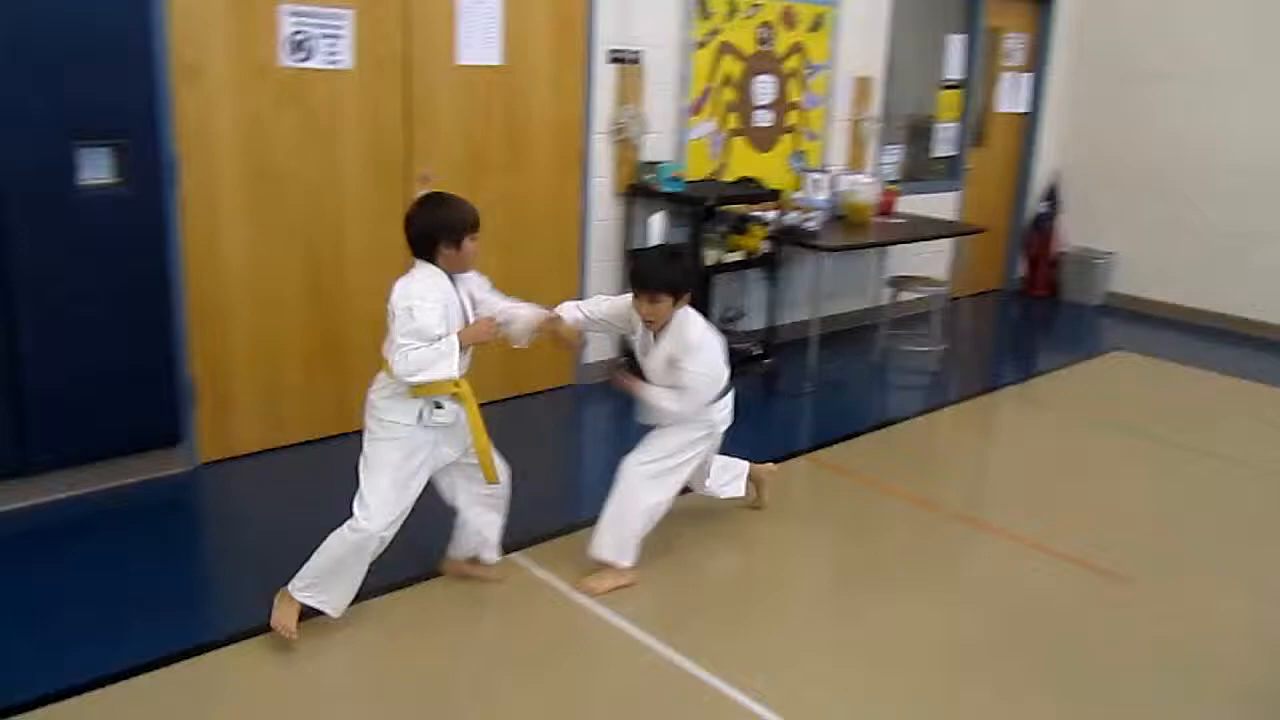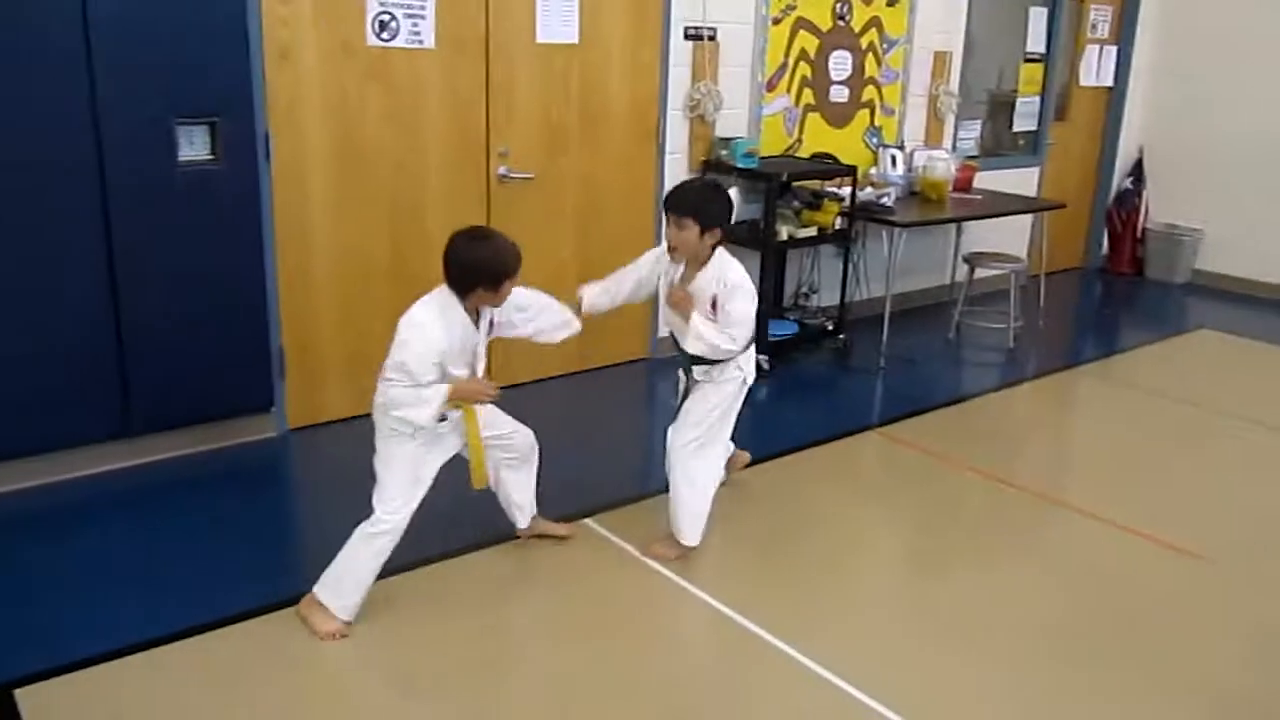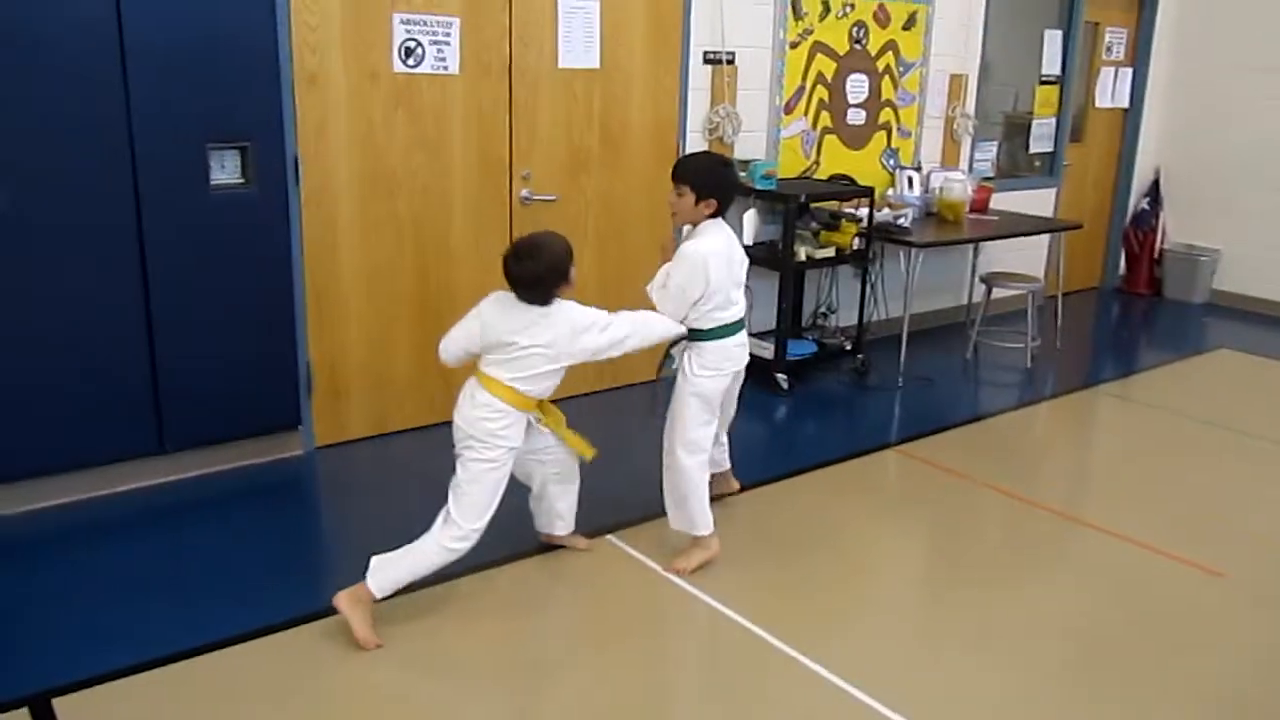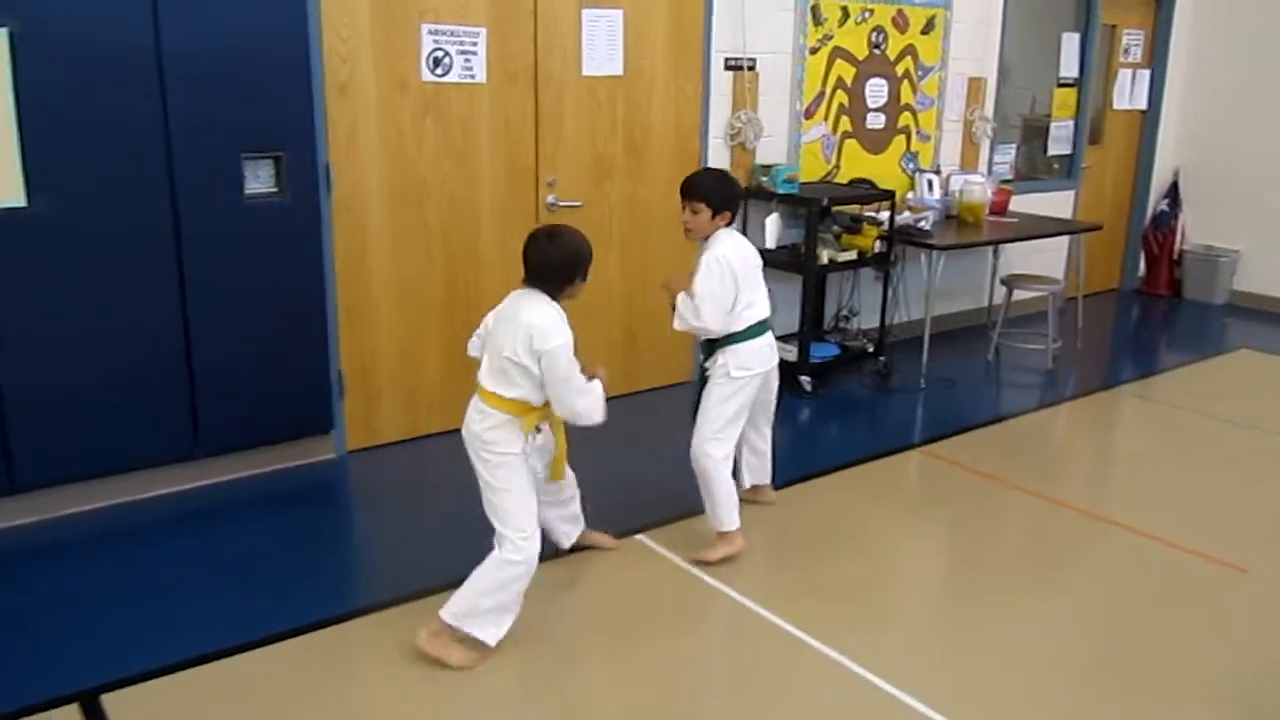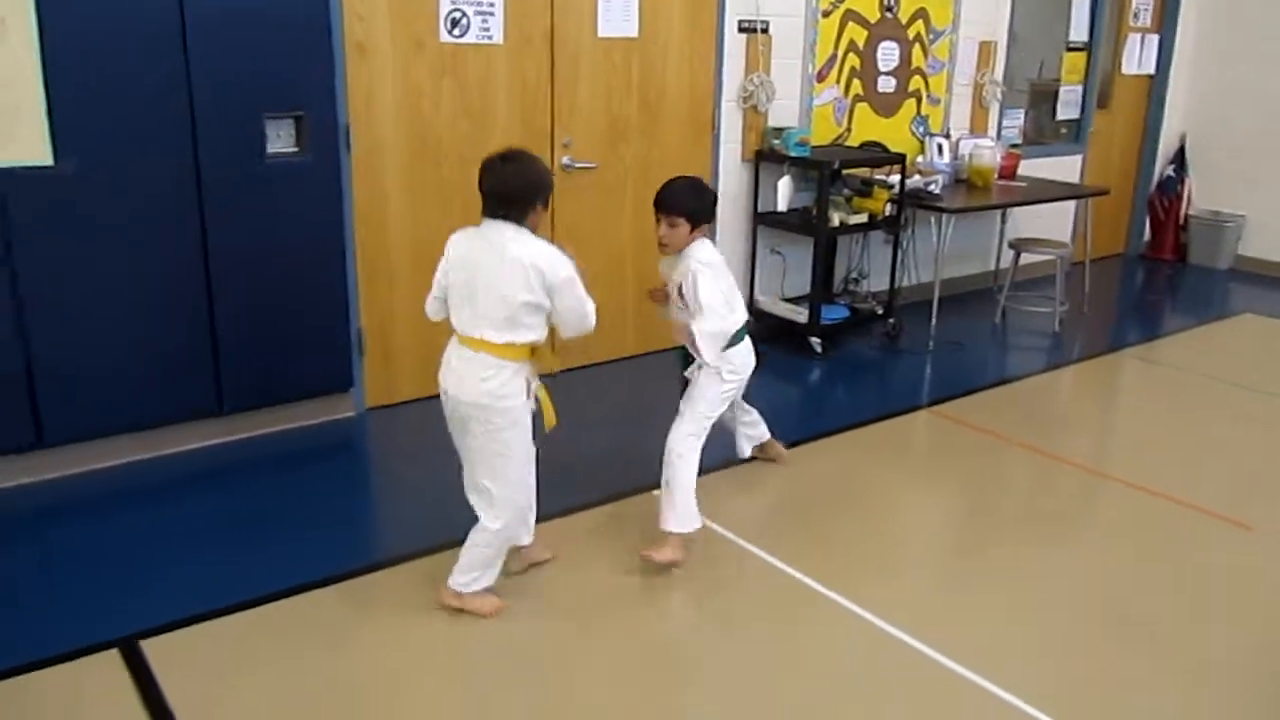
dt=0.3s
person 1, frame 1
left shoulder: (461, 281)
right shoulder: (419, 291)
left elbow: (501, 308)
right elbow: (409, 363)
left wrist: (543, 319)
right wrist: (466, 338)
left hip: (445, 410)
right hip: (402, 416)
left knee: (490, 479)
right knee: (374, 521)
left ankle: (463, 557)
right ankle: (296, 596)
person 1, frame 2
left shoulder: (485, 305)
right shoulder: (425, 326)
left elbow: (532, 306)
right elbow: (395, 398)
left wrist: (570, 324)
right wrist: (453, 391)
left hip: (457, 411)
right hip: (410, 423)
left knee: (519, 443)
right knee: (390, 518)
left ankle: (528, 521)
right ankle: (321, 602)
person 1, frame 3
left shoulder: (497, 304)
right shoulder: (574, 322)
left elbow: (450, 349)
right elbow: (634, 328)
right wrist: (677, 324)
left hip: (502, 415)
right hip: (493, 427)
left knee: (559, 461)
right knee: (459, 530)
left ankle: (555, 529)
right ankle: (360, 595)
person 1, frame 4
left shoulder: (515, 302)
right shoulder: (552, 331)
left elbow: (477, 347)
right elbow: (578, 409)
right wrist: (594, 385)
left hip: (511, 423)
right hip: (502, 435)
left knee: (556, 480)
right knee: (520, 549)
left ankle: (573, 533)
right ankle: (444, 630)
person 1, frame 5
left shoulder: (460, 244)
right shoulder: (544, 259)
left elbow: (438, 307)
right elbow: (577, 323)
right wrist: (575, 289)
left hip: (459, 371)
right hip: (498, 384)
left knee: (515, 470)
right knee: (505, 494)
left ankle: (516, 547)
right ankle: (463, 587)
person 2, frame 1
left shoulder: (694, 338)
right shoulder: (634, 310)
left elbow: (686, 404)
right elbow: (590, 311)
left wrist: (641, 390)
right wrist: (563, 317)
left hip: (702, 414)
right hip: (681, 407)
left knee: (639, 473)
right knee: (696, 468)
left ankle: (617, 564)
right ankle: (752, 474)
person 2, frame 2
left shoulder: (732, 277)
right shoulder: (664, 260)
left elbow: (731, 340)
right elbow: (622, 284)
left wrist: (691, 315)
right wrist: (580, 300)
left hip: (726, 371)
right hip: (692, 364)
left knee: (687, 443)
right knee: (701, 437)
left ankle: (683, 538)
right ankle: (731, 456)
person 2, frame 3
left shoulder: (694, 250)
right shoulder: (724, 236)
left elbow: (668, 308)
left wrist: (669, 266)
left hip: (706, 355)
right hip: (731, 343)
left knee: (686, 444)
right knee: (711, 421)
left ankle: (702, 538)
right ankle: (721, 476)
person 2, frame 4
left shoulder: (714, 258)
right shoulder: (741, 245)
left elbow: (708, 320)
left wrist: (680, 297)
right wrist: (691, 298)
left hip: (738, 356)
right hip: (761, 345)
left knee: (708, 446)
right knee: (754, 423)
left ankle: (729, 533)
right ankle: (759, 484)
person 2, frame 5
left shoulder: (700, 264)
right shoulder: (696, 252)
left elbow: (715, 321)
left wrist: (691, 331)
right wrist: (671, 297)
left hip: (724, 361)
right hip: (718, 356)
left knee: (682, 439)
right knee: (727, 407)
left ankle: (676, 536)
right ankle: (766, 443)
